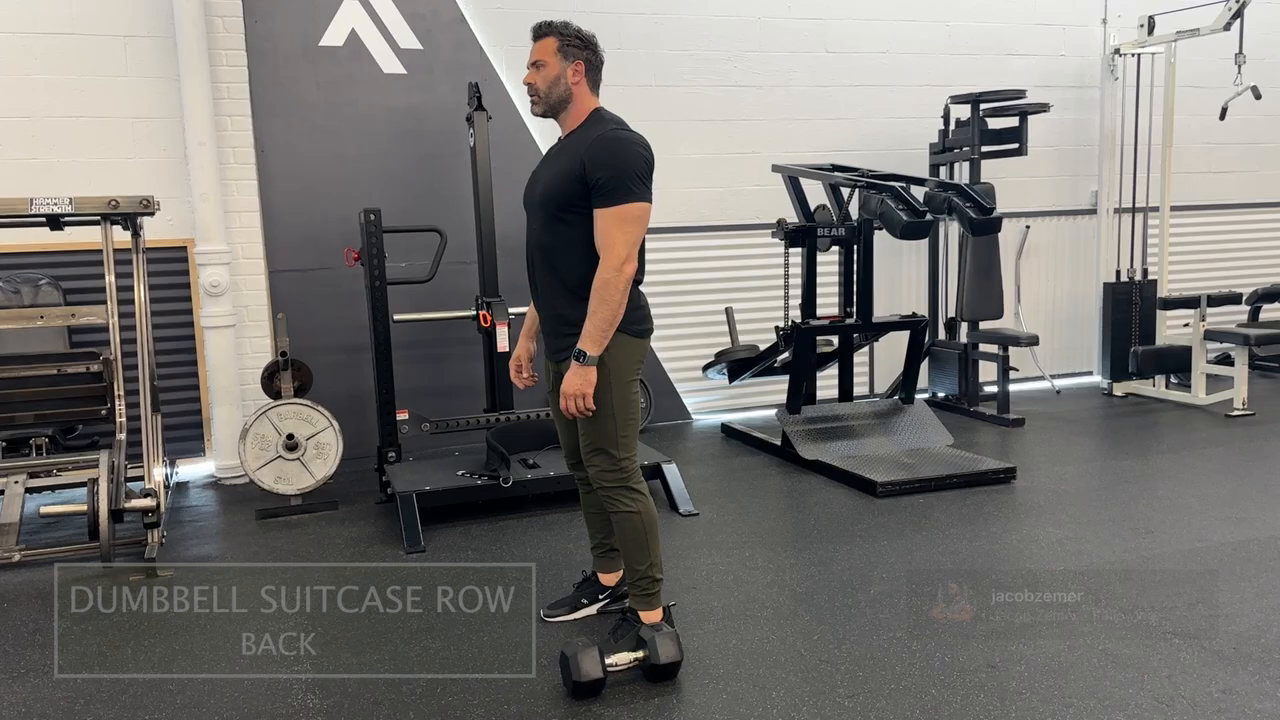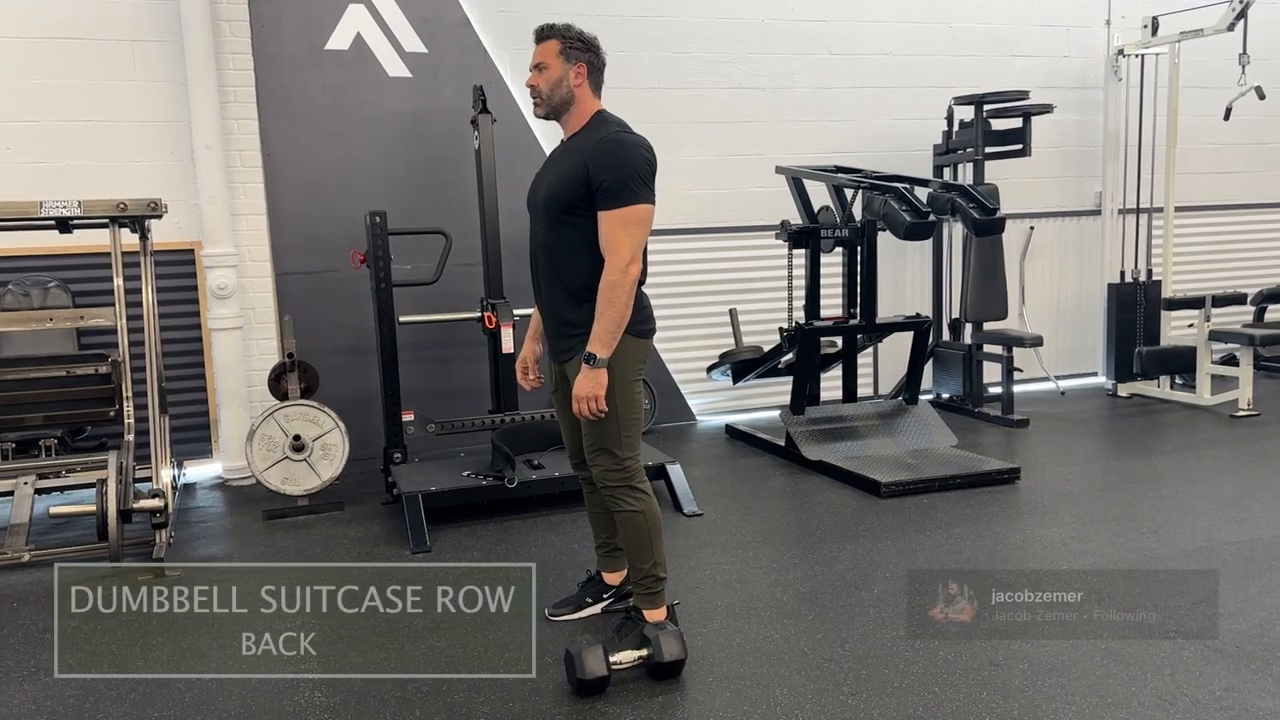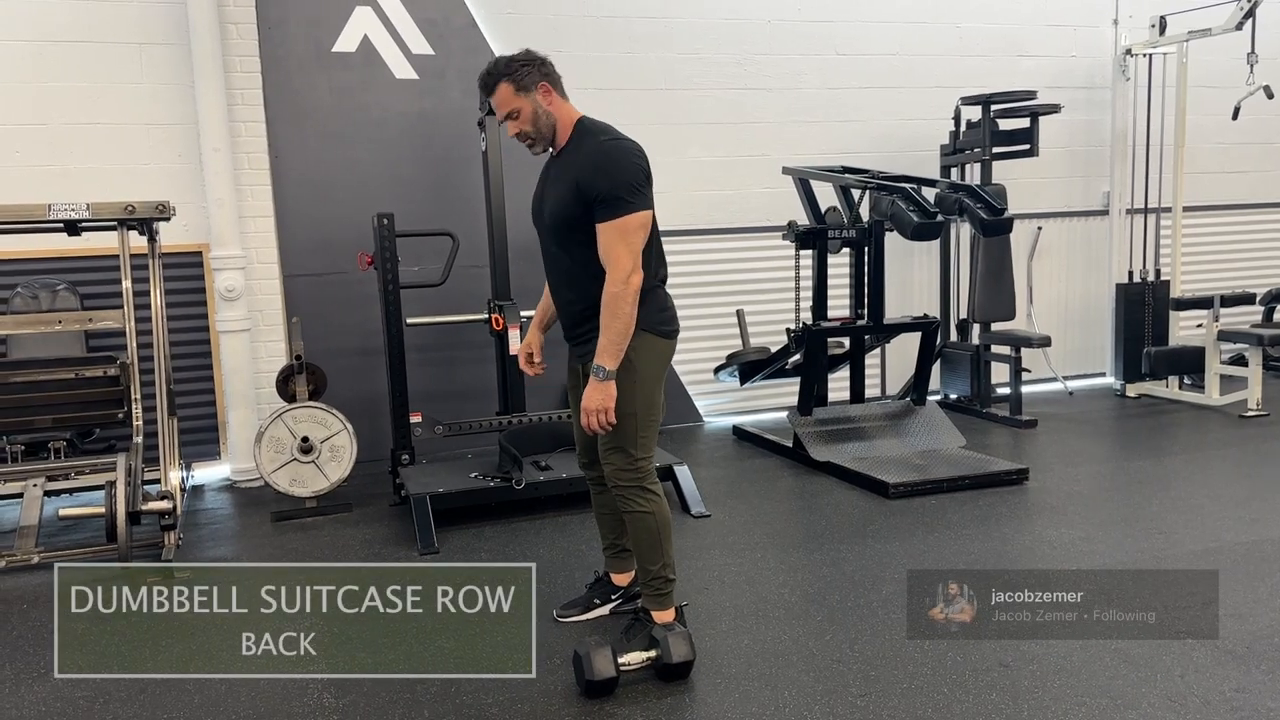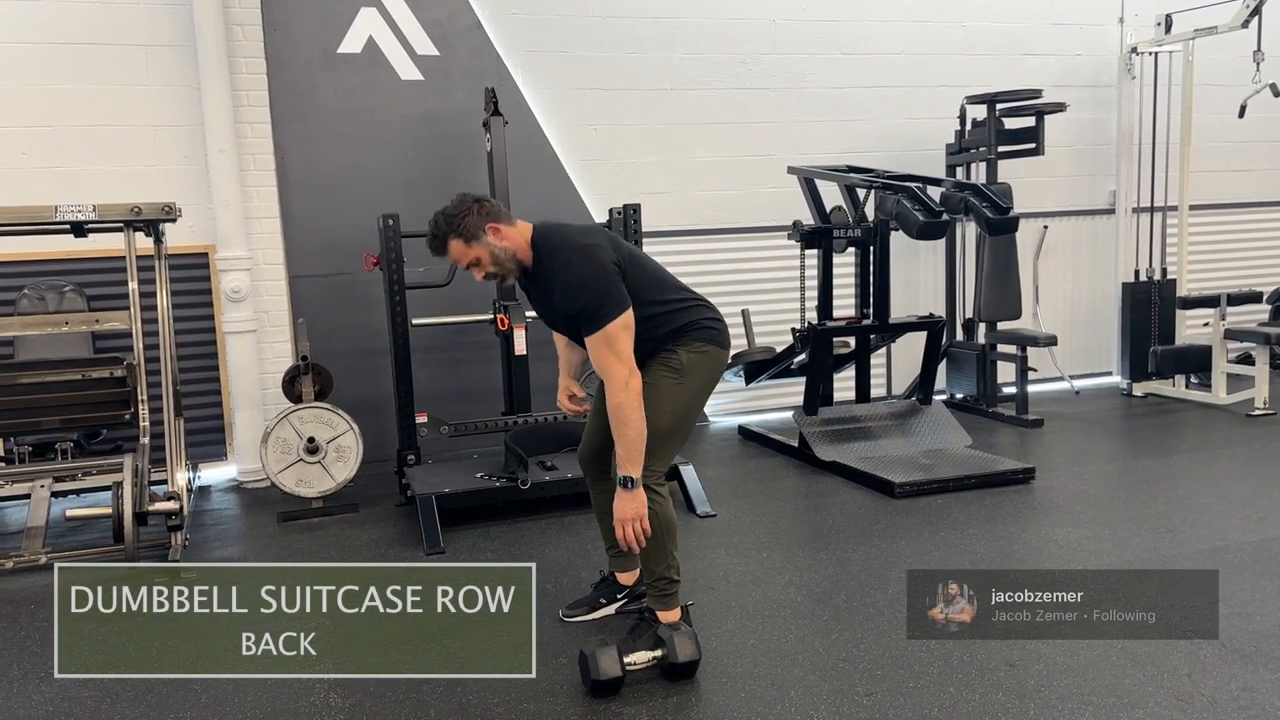
dt=0.4s
person 1, frame 1
left shoulder: (615, 148)
right shoulder: (562, 151)
left elbow: (617, 264)
left wrist: (586, 359)
right wrist: (530, 336)
left hip: (603, 343)
right hip: (566, 342)
left knee: (615, 475)
right knee: (584, 470)
left ankle: (650, 611)
right ankle: (609, 579)
person 1, frame 2
left shoulder: (617, 149)
right shoulder: (565, 153)
left elbow: (623, 266)
left wrist: (596, 362)
right wrist: (536, 337)
left hip: (605, 344)
right hip: (569, 342)
left knee: (618, 474)
right knee: (587, 469)
left ankle: (654, 610)
right ankle: (613, 578)
person 1, frame 3
left shoulder: (611, 158)
right shoulder: (556, 165)
left elbow: (625, 275)
left wrist: (603, 375)
right wrist: (540, 324)
left hip: (635, 337)
right hip: (589, 339)
left knee: (628, 472)
right knee: (595, 463)
left ankle: (663, 613)
right ankle: (622, 580)
person 1, frame 4
left shoulder: (578, 263)
right shoulder: (530, 260)
left elbow: (622, 380)
right elbow: (569, 321)
left wrist: (630, 483)
right wrist: (567, 377)
left hip: (691, 347)
right hip: (647, 347)
left knee: (639, 471)
right knee: (595, 460)
left ankle: (668, 615)
right ankle: (628, 580)
